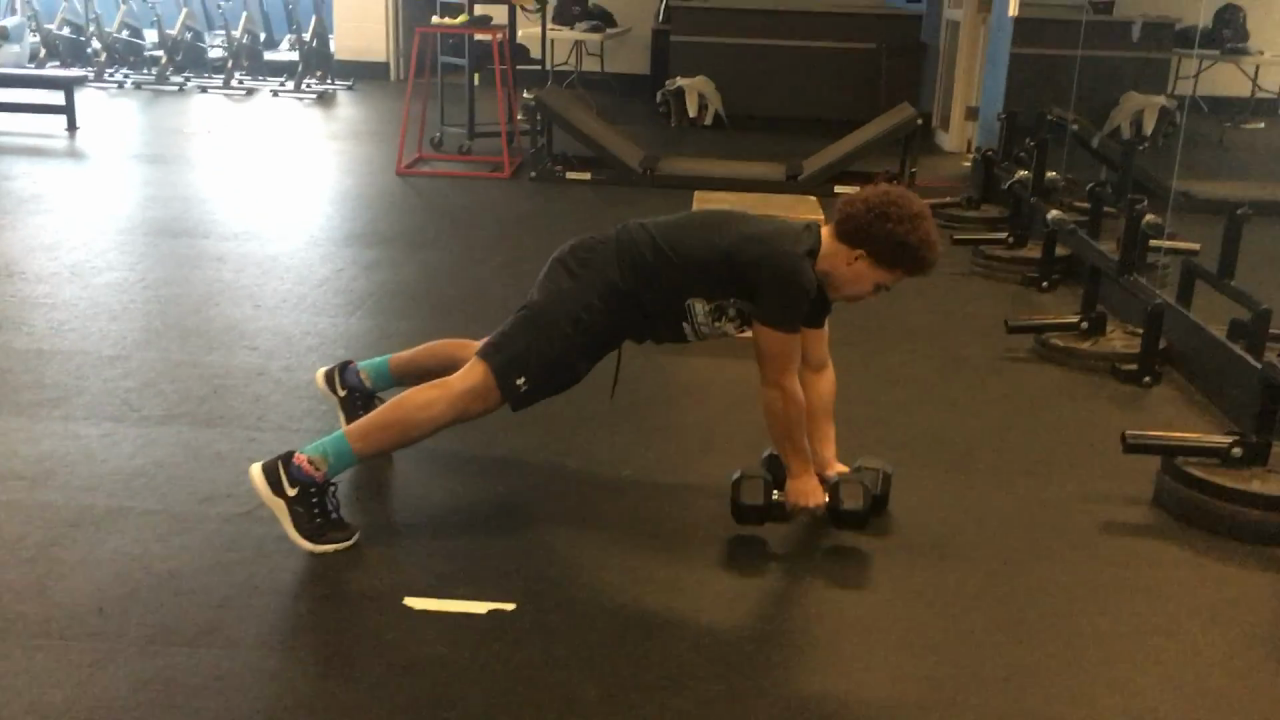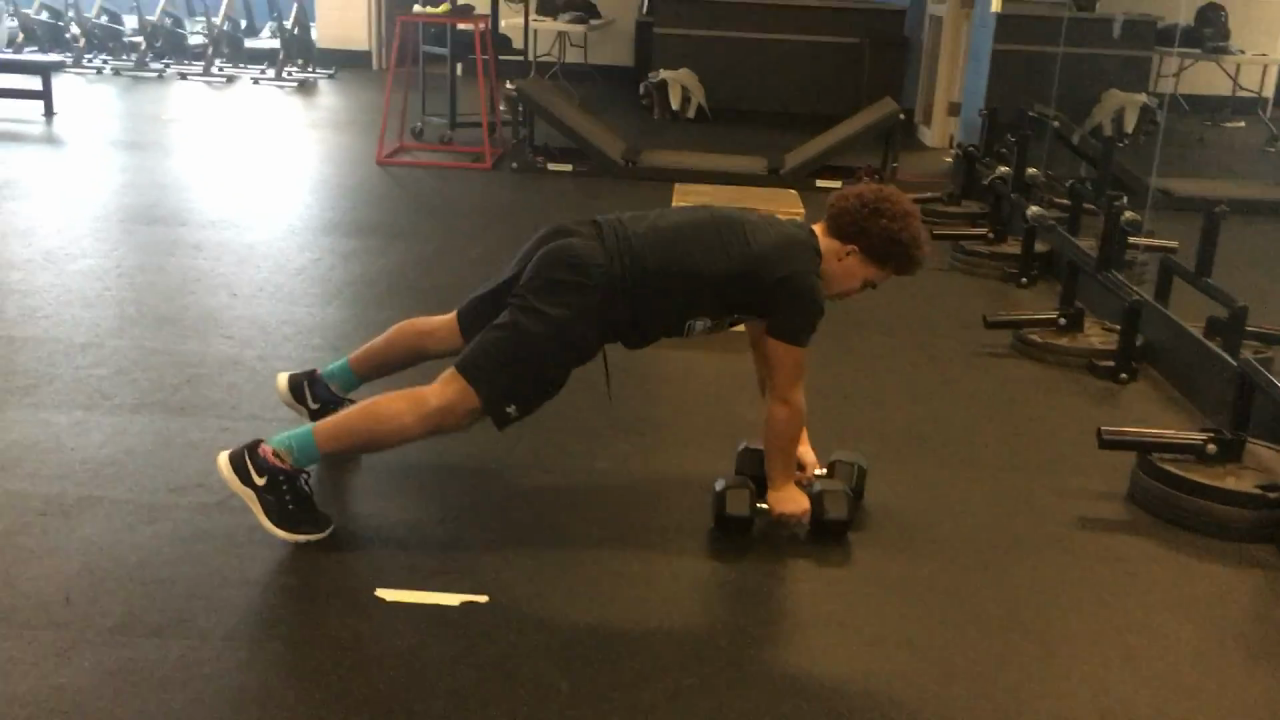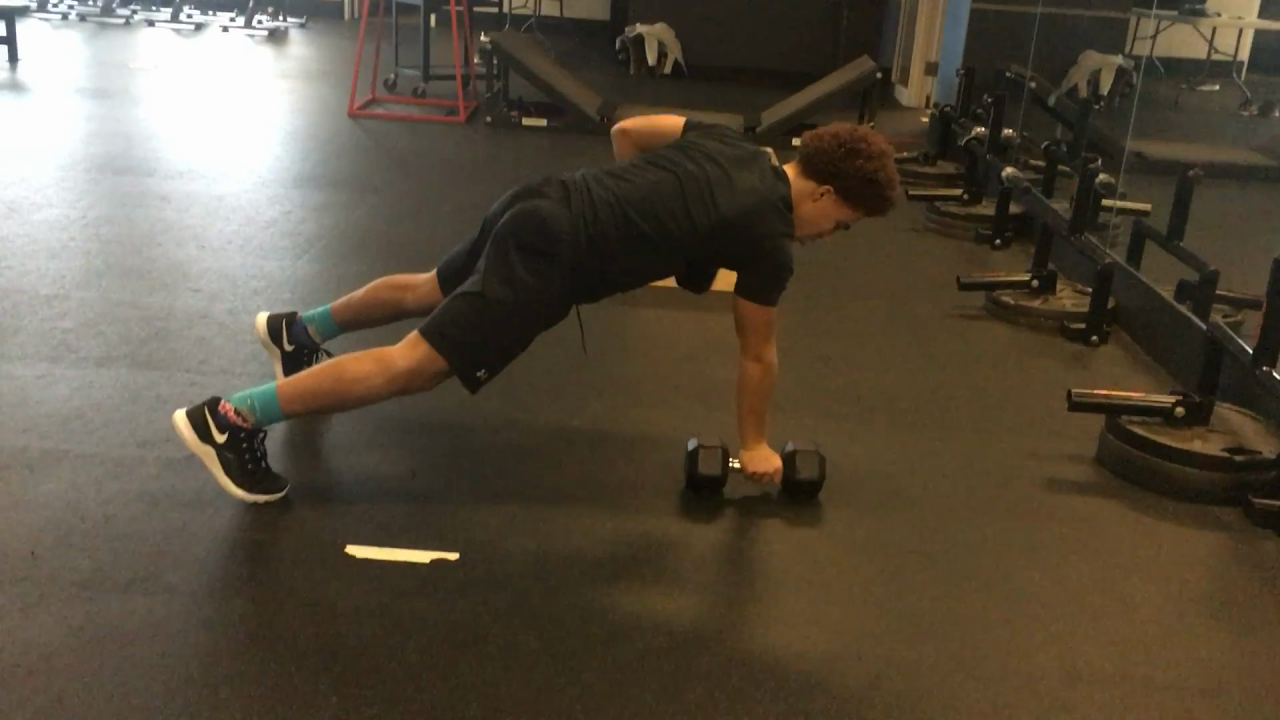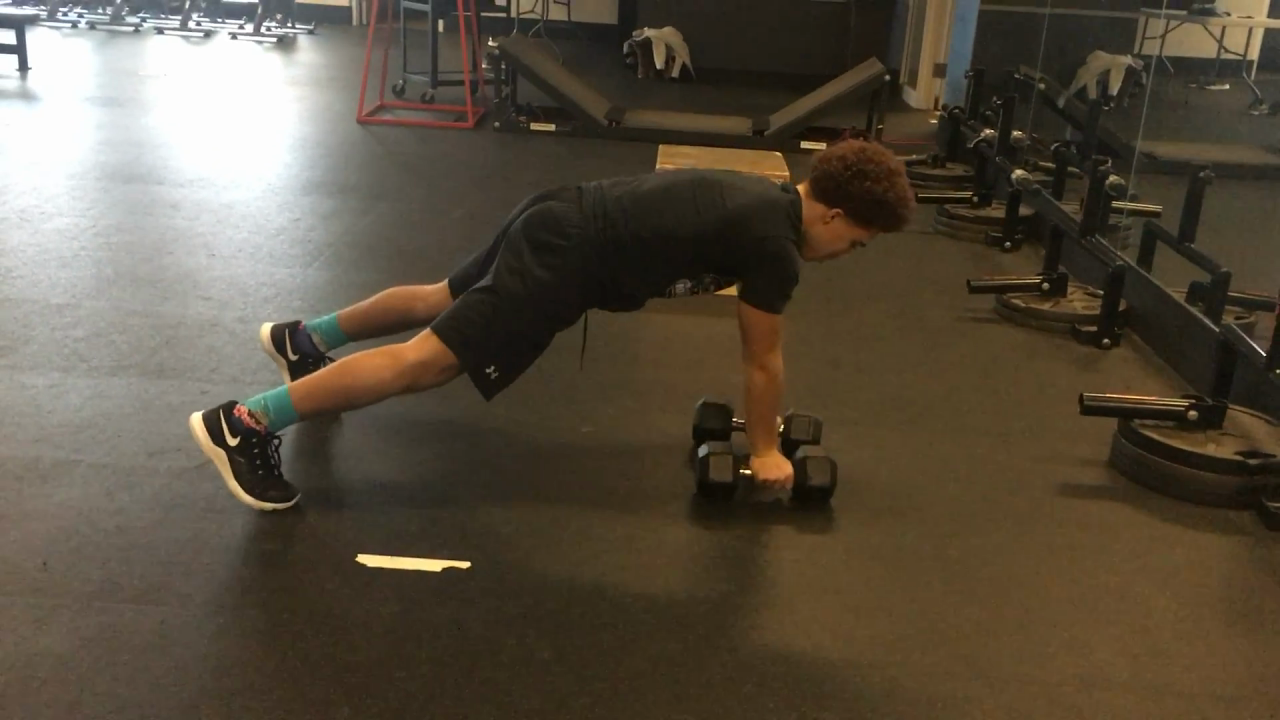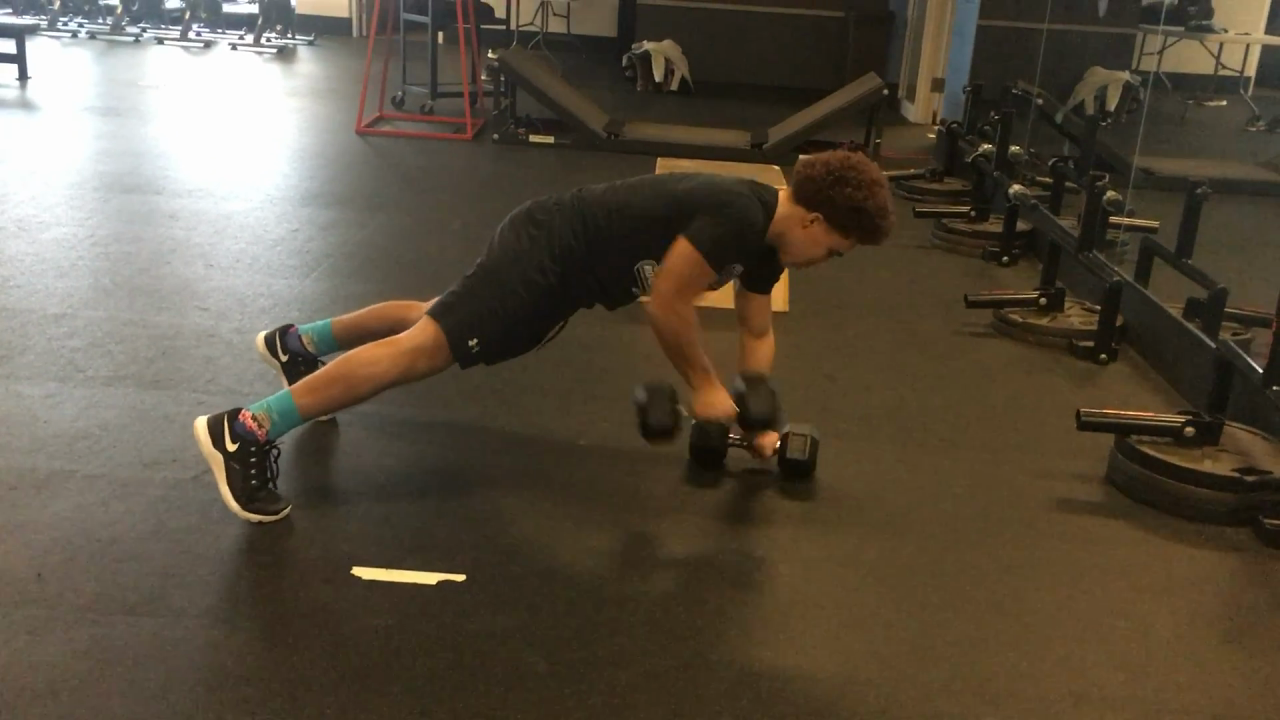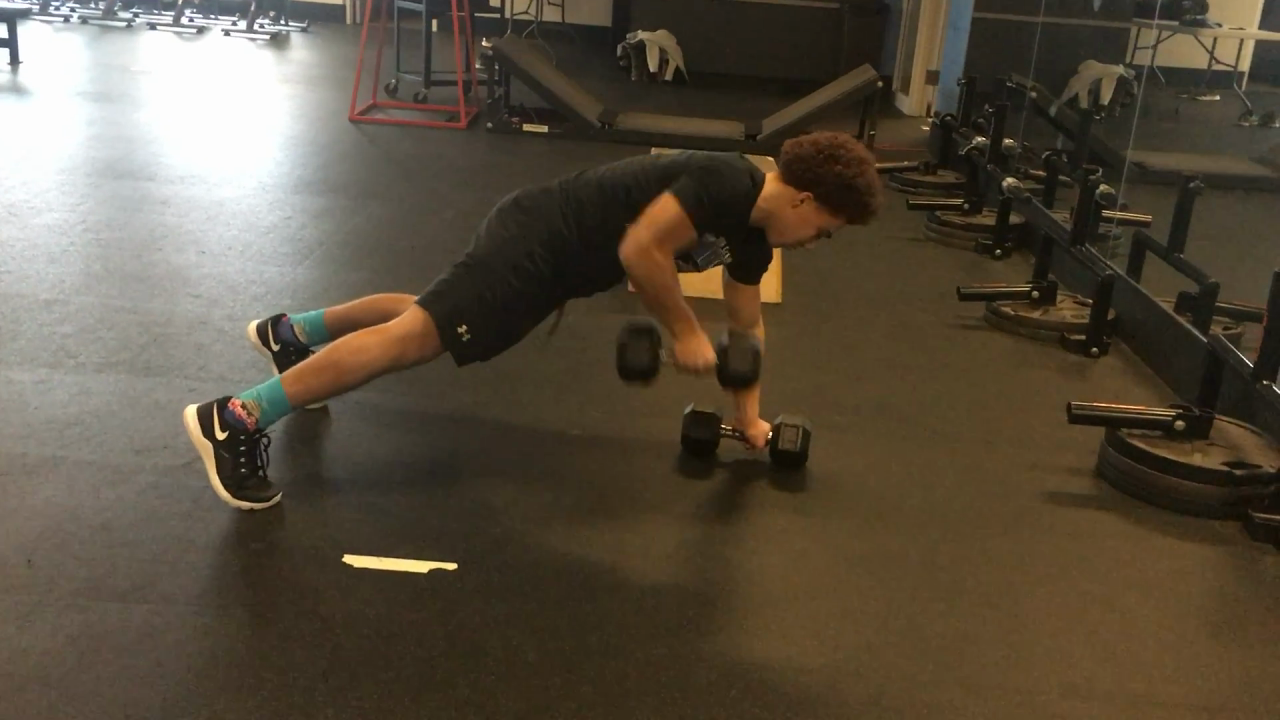
dt=0.7s
person 1, frame 1
left shoulder: (811, 268)
right shoulder: (785, 269)
left elbow: (817, 369)
right elbow: (779, 386)
left wrist: (828, 457)
right wrist: (799, 475)
left hip: (606, 286)
right hip: (598, 285)
left knee: (489, 354)
right knee: (475, 387)
left ankle: (356, 377)
right ankle: (300, 471)
person 1, frame 2
left shoulder: (784, 241)
right shoulder: (800, 281)
left elbow: (765, 350)
right elbow: (786, 395)
left wrist: (794, 441)
right wrist: (780, 484)
left hip: (574, 248)
right hip: (583, 295)
left knee: (450, 333)
right knee: (448, 402)
left ankle: (319, 385)
right ankle: (271, 461)
person 1, frame 3
left shoulder: (737, 145)
right shoulder: (768, 237)
left elbow: (627, 129)
right elbow: (757, 354)
right wrist: (753, 446)
left hip: (536, 205)
right hip: (551, 256)
left knee: (429, 292)
right knee: (416, 361)
left ankle: (295, 329)
right ankle: (229, 418)
person 1, frame 4
left shoulder: (767, 204)
right shoulder: (775, 245)
left elbow: (751, 339)
right elbow: (764, 360)
left wrist: (758, 411)
right wrist: (764, 450)
left hip: (558, 216)
right hip: (564, 258)
left knee: (441, 303)
right knee: (429, 358)
left ankle: (305, 340)
right ankle: (244, 423)
person 1, frame 5
left shoulder: (765, 243)
right shoulder: (737, 212)
left elbow: (757, 332)
right elbow: (663, 305)
left wrist: (756, 425)
right wrist: (704, 386)
left hip: (564, 264)
right hip: (549, 247)
left knee: (435, 313)
right knee: (425, 347)
left ankle: (297, 342)
right ankle: (244, 431)
person 1, frame 6
left shoulder: (752, 231)
right shoulder: (724, 184)
left elbow: (747, 323)
right elbow: (637, 252)
left wrist: (747, 416)
right wrist: (685, 333)
left hip: (562, 264)
right hip: (540, 236)
left knee: (424, 308)
right knee: (415, 335)
left ankle: (291, 332)
right ankle: (234, 419)
